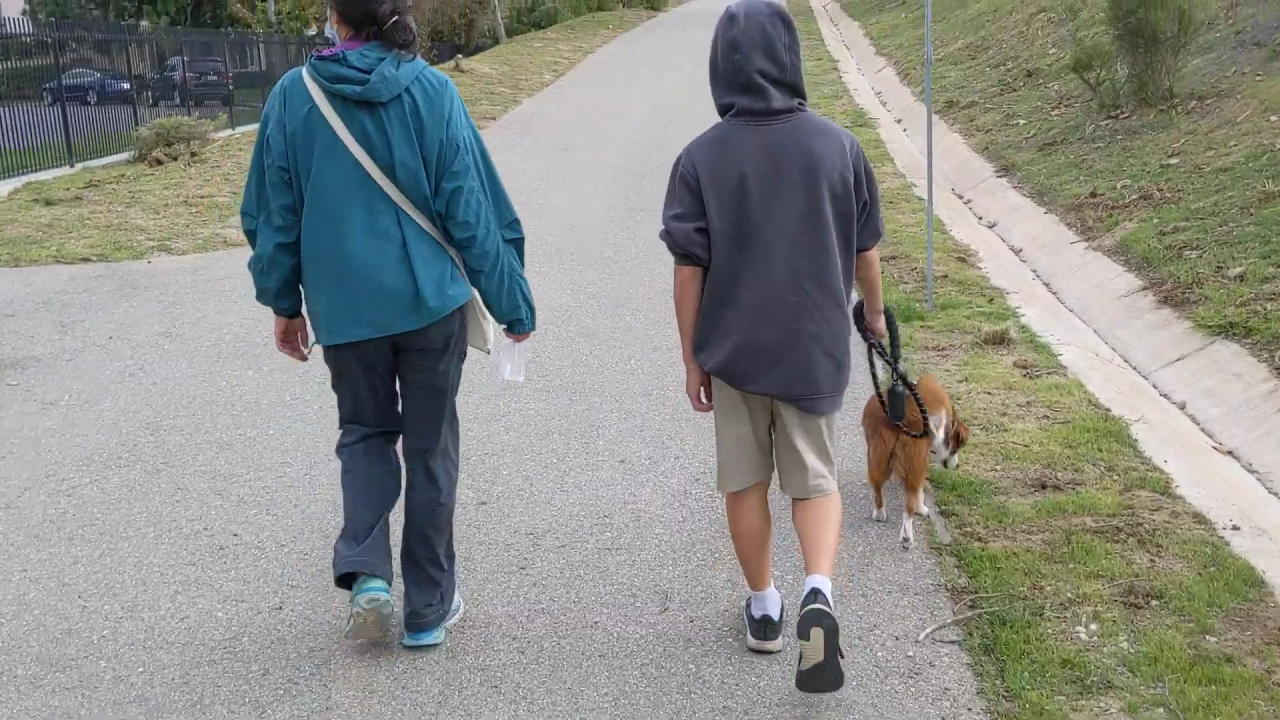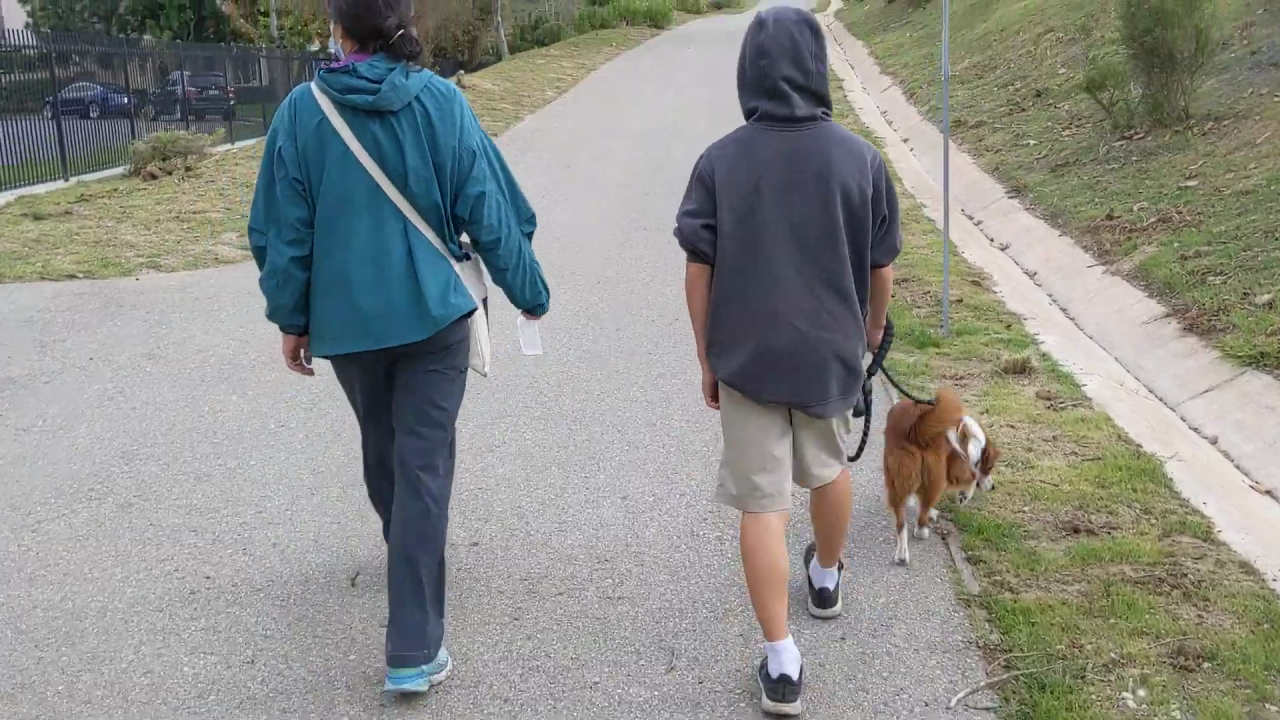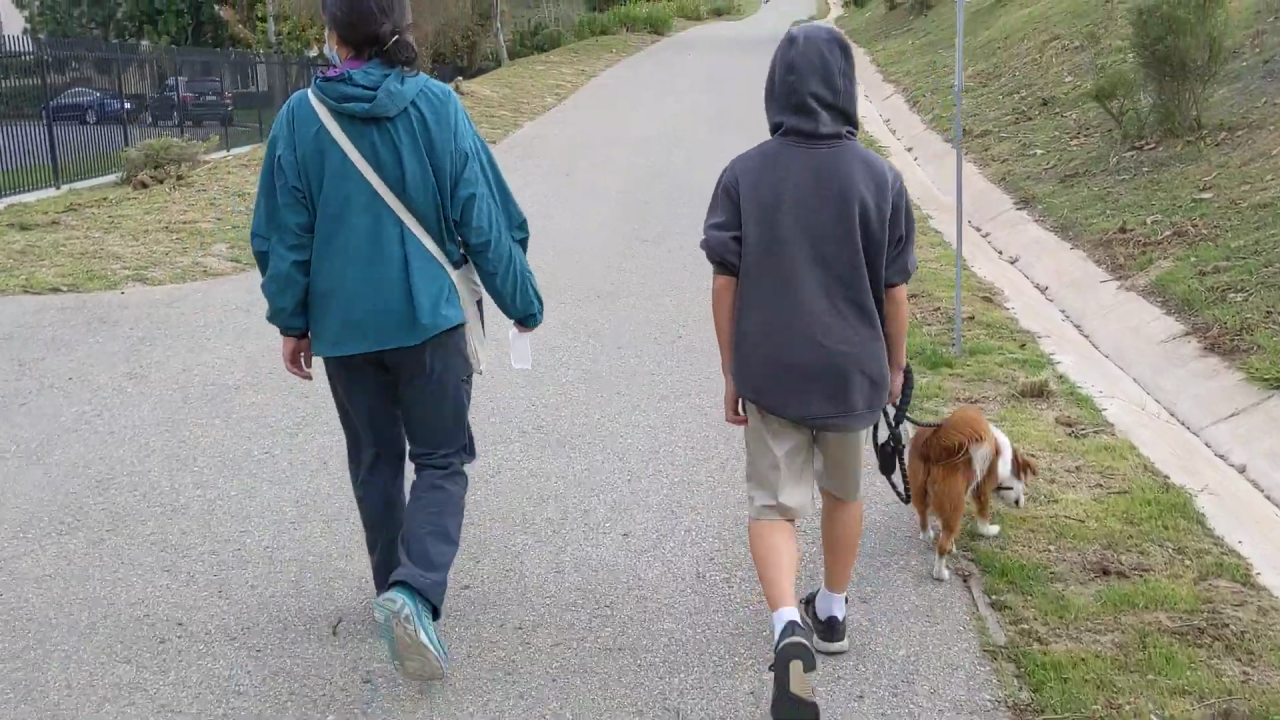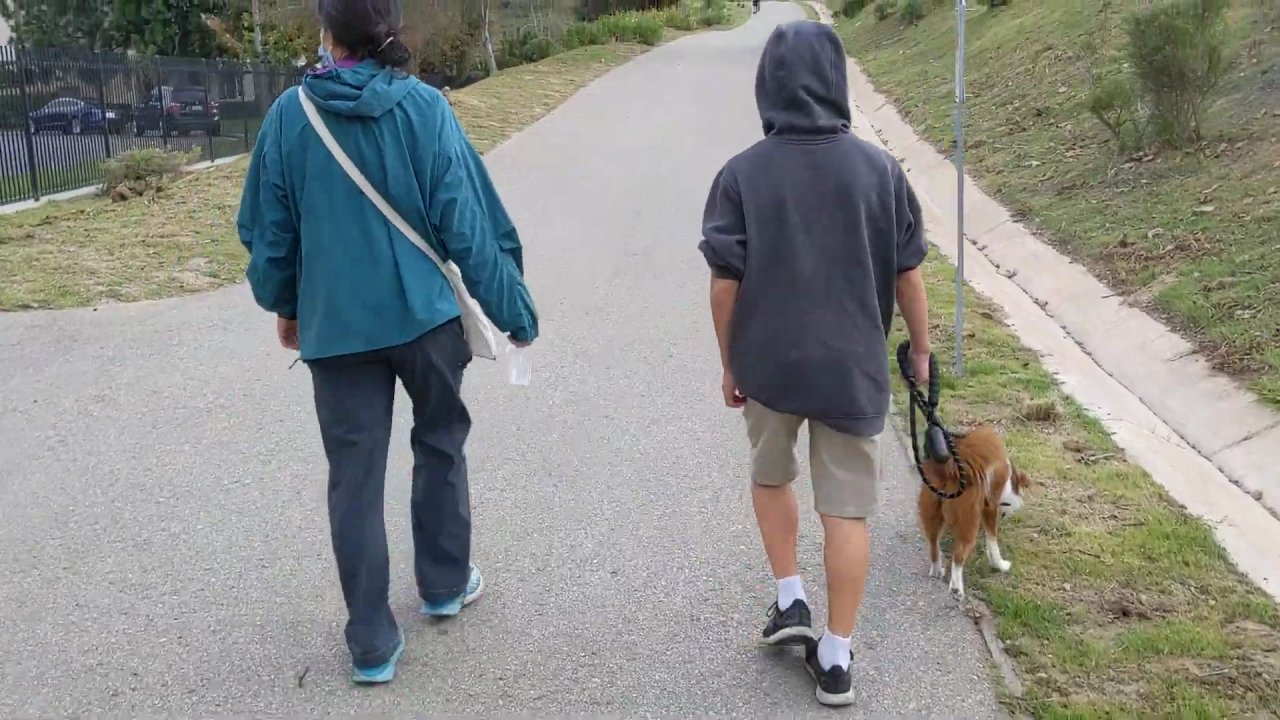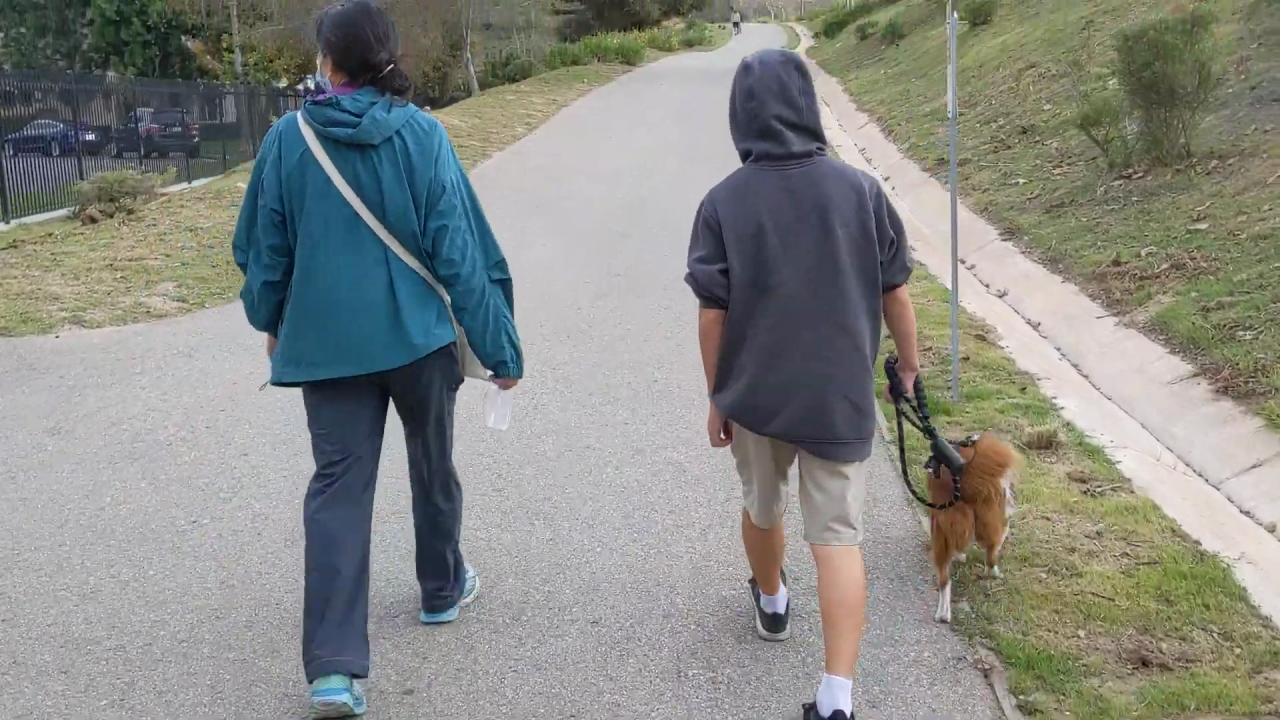
dt=0.2s
person 1, frame 1
left shoulder: (700, 157)
right shoulder: (839, 146)
left elbow: (689, 271)
right elbow: (865, 251)
left wrist: (691, 359)
right wrist: (874, 309)
left hip: (732, 352)
right hip: (816, 349)
left knee: (745, 481)
right knee: (814, 478)
person 1, frame 2
left shoulder: (719, 160)
right shoulder: (861, 159)
left elbow: (699, 271)
right elbow: (881, 266)
left wrist: (706, 357)
right wrist: (875, 323)
left hip: (747, 358)
right hip: (831, 353)
left knee: (761, 502)
right knee: (828, 466)
left ankle: (782, 660)
right ankle: (826, 579)
person 1, frame 3
left shoulder: (743, 174)
right shoulder: (881, 178)
left elbow: (726, 283)
right elbow: (894, 289)
left wrist: (730, 372)
right wrist: (895, 364)
left hip: (769, 372)
right hip: (853, 369)
left knee: (773, 505)
right knee: (843, 490)
left ankle: (790, 629)
right ankle: (831, 612)
person 1, frame 4
left shoulder: (740, 174)
right shoulder: (880, 170)
left elbow: (725, 284)
right elbow: (907, 276)
left wrist: (730, 364)
right wrist: (920, 347)
left hip: (769, 367)
right hip: (854, 369)
left knee: (771, 476)
right knee: (846, 510)
left ankle: (789, 602)
right ankle: (835, 656)
person 1, frame 5
left shoulder: (723, 202)
right shoulder: (860, 190)
left elbow: (712, 312)
right elbow: (894, 292)
left wrist: (715, 396)
right wrist: (909, 364)
left hip: (754, 393)
right hip: (839, 395)
left knee: (762, 508)
right knee: (837, 537)
left ankle: (771, 604)
person 2, frame 1
left shoulder: (293, 97)
right shoulder: (431, 91)
left elbow: (270, 217)
right elbow: (474, 211)
left wrist: (281, 301)
right wrist: (513, 304)
left hip: (344, 307)
right hip: (432, 301)
left knee: (366, 433)
right knee: (430, 447)
person 2, frame 2
left shoulder: (301, 111)
right shoulder: (441, 102)
left elbow: (282, 230)
right elbow: (490, 212)
left wrist: (291, 317)
right wrist: (529, 290)
left hip: (347, 318)
right hip: (433, 311)
left knee: (383, 442)
right knee: (423, 463)
left ankle: (407, 554)
right ankle: (412, 648)
person 2, frame 3
left shoulder: (300, 118)
right shoulder: (437, 106)
left elbow: (283, 237)
right elbow: (485, 218)
left wrist: (290, 321)
right wrist: (522, 300)
left hip: (343, 323)
right hip: (429, 317)
left knee: (373, 461)
right knee: (440, 459)
left ankle: (396, 587)
right ankle: (411, 591)
person 2, frame 4
left shoulder: (289, 116)
right shoulder: (425, 108)
left elbow: (266, 230)
right elbow: (470, 223)
left wrist: (282, 303)
right wrist: (515, 311)
left hip: (335, 324)
right hip: (425, 313)
left knee: (355, 475)
right knee: (440, 442)
left ankle: (372, 643)
right ankle: (443, 584)
person 2, frame 5
left shoulder: (287, 139)
right shoulder: (422, 136)
left elbow: (262, 251)
right elbow: (462, 252)
left wrist: (271, 319)
right wrist: (500, 346)
left hip: (328, 346)
right hip: (419, 336)
left knee: (338, 493)
right knee: (432, 462)
right ankle: (441, 587)
